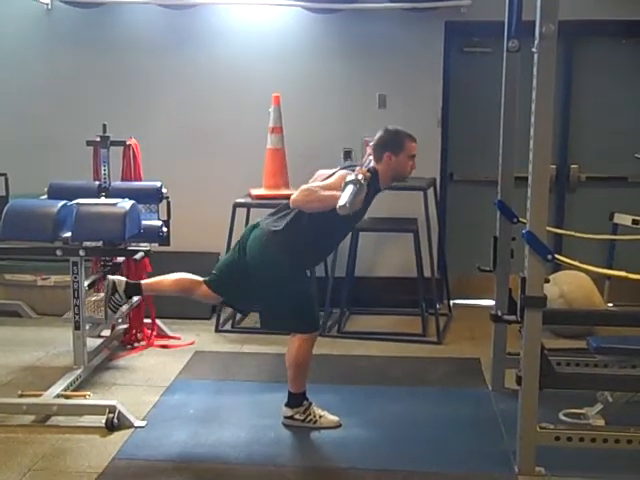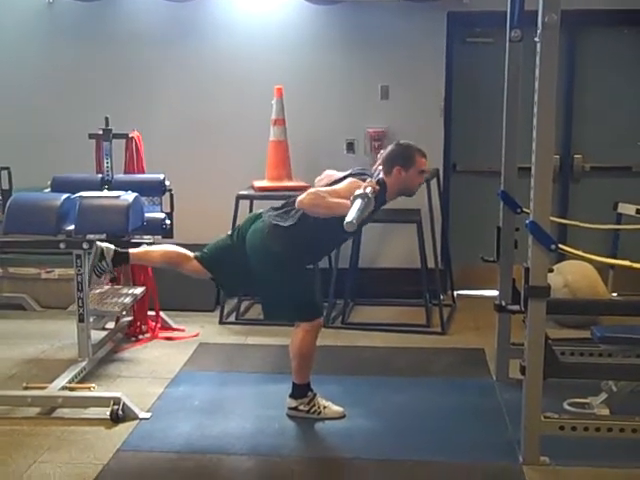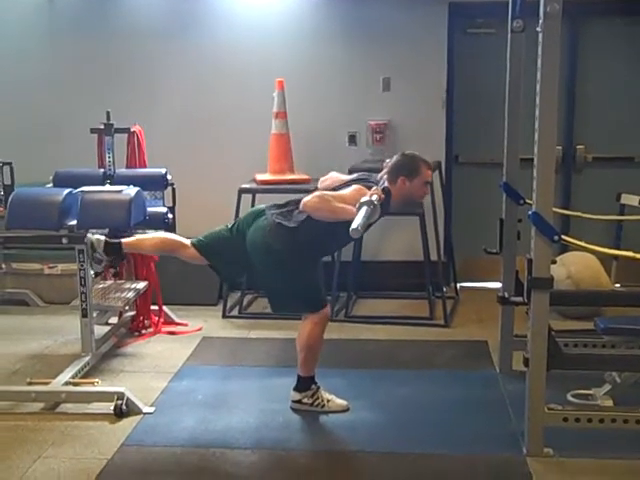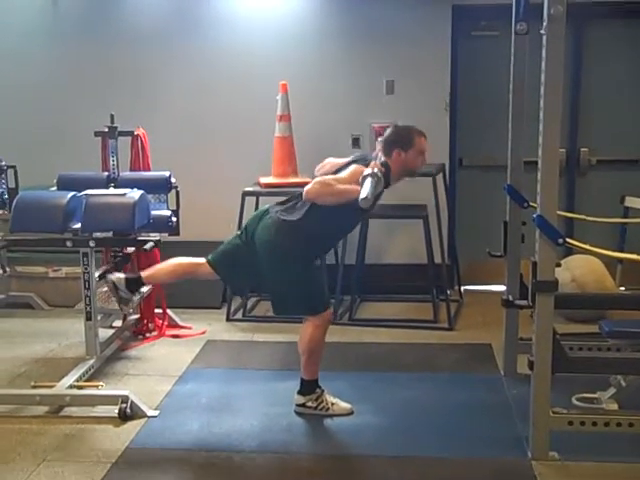
dt=0.4s
person 1, frame 1
left shoulder: (362, 177)
left elbow: (320, 179)
right elbow: (300, 198)
right wrist: (343, 198)
left hip: (265, 240)
right hip: (277, 253)
left knee: (208, 290)
right knee: (305, 330)
left ankle: (128, 287)
right ankle: (296, 408)
person 1, frame 2
left shoulder: (367, 181)
right shoulder: (363, 188)
left elbow: (324, 179)
right elbow: (306, 200)
right wrist: (351, 207)
left hip: (263, 229)
right hip: (277, 247)
left knee: (195, 264)
right knee: (309, 320)
left ankle: (115, 256)
right ankle: (300, 399)
person 1, frame 3
left shoulder: (370, 184)
right shoulder: (366, 196)
left elbow: (326, 181)
right elbow: (311, 203)
right wrist: (354, 214)
left hip: (262, 222)
right hip: (277, 244)
left knee: (188, 249)
right knee: (317, 312)
left ankle: (111, 247)
right ankle: (305, 392)
person 1, frame 4
left shoulder: (369, 164)
right shoulder: (367, 174)
left elbow: (323, 167)
right elbow: (313, 189)
right wrist: (359, 191)
left hip: (270, 223)
right hip: (285, 242)
left knee: (205, 268)
right knee: (319, 315)
left ankle: (131, 282)
right ankle: (308, 396)
